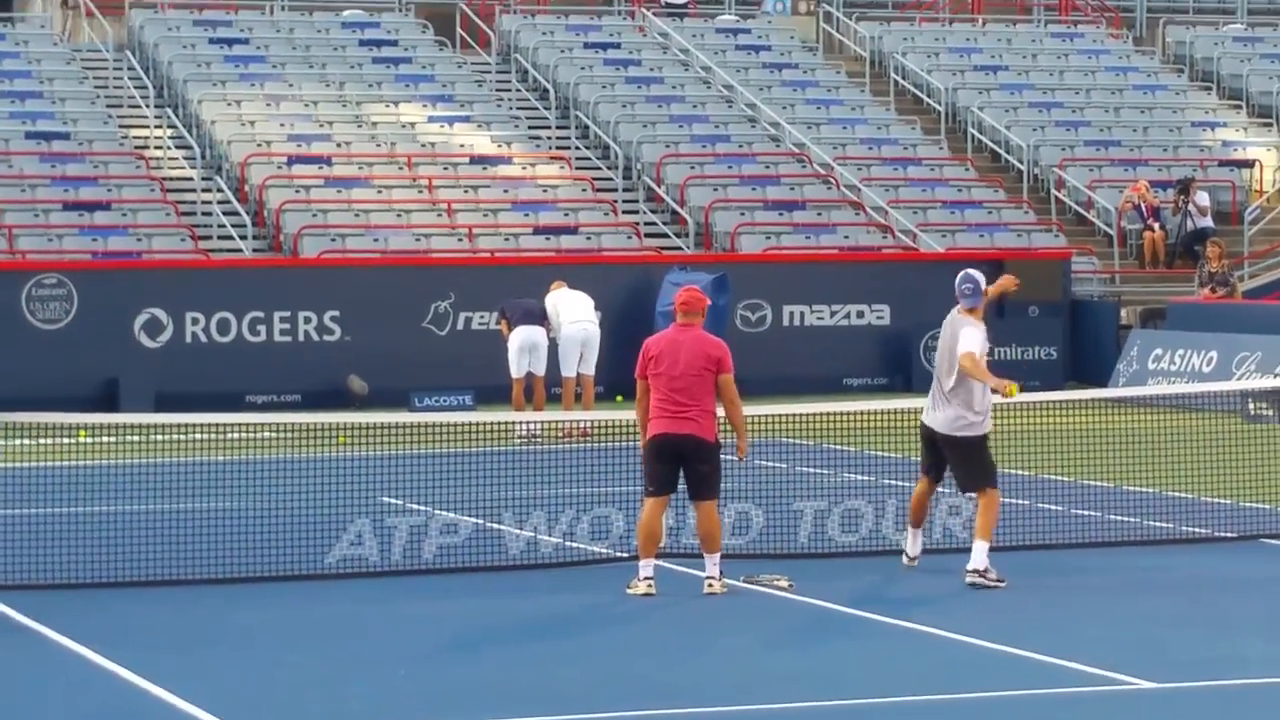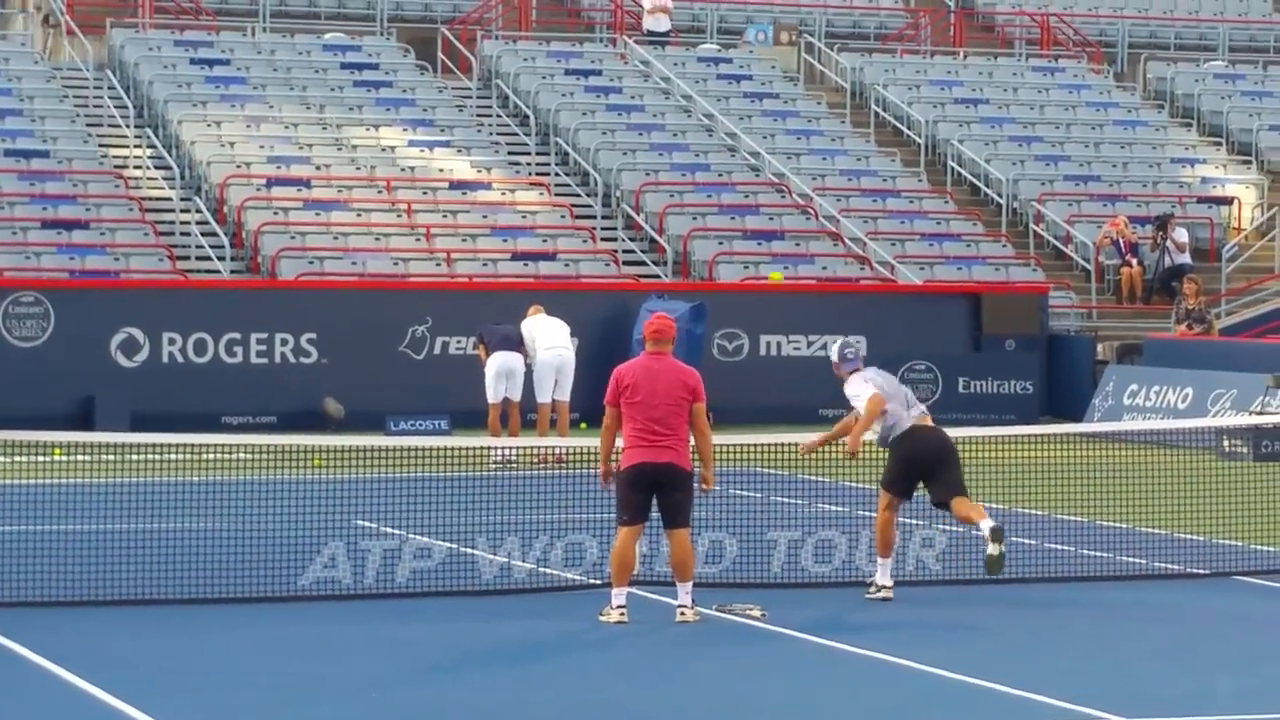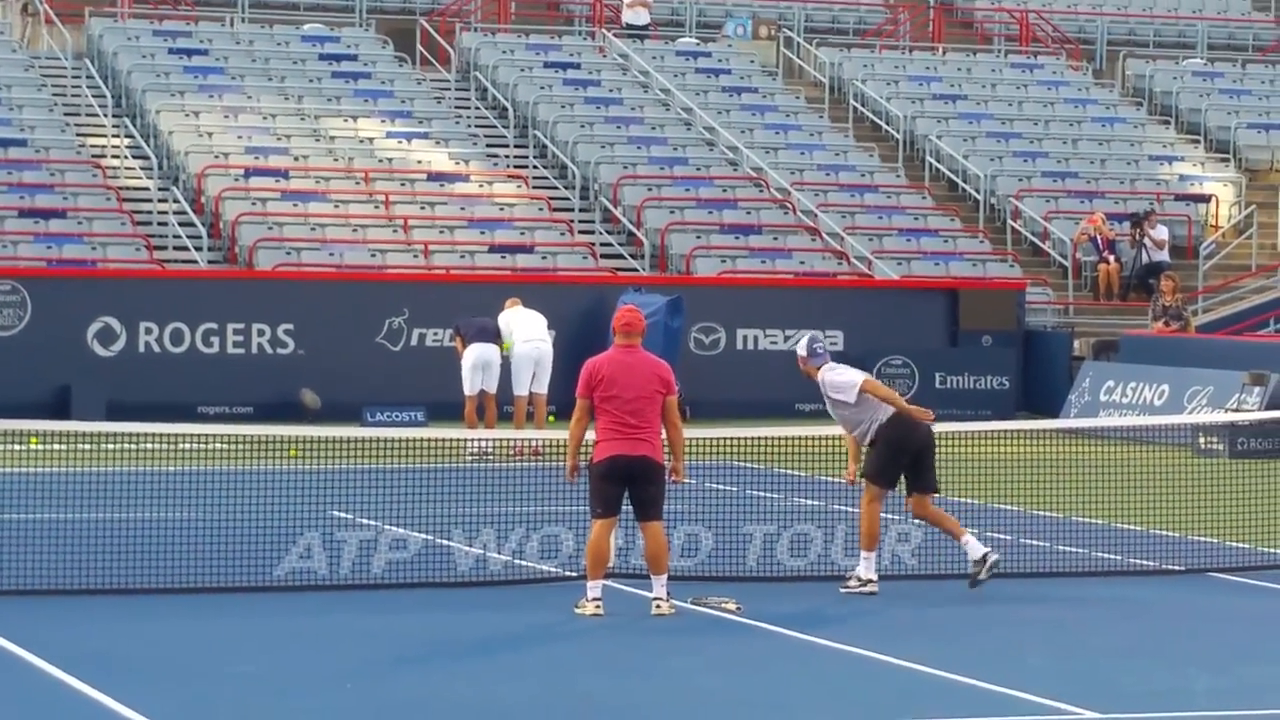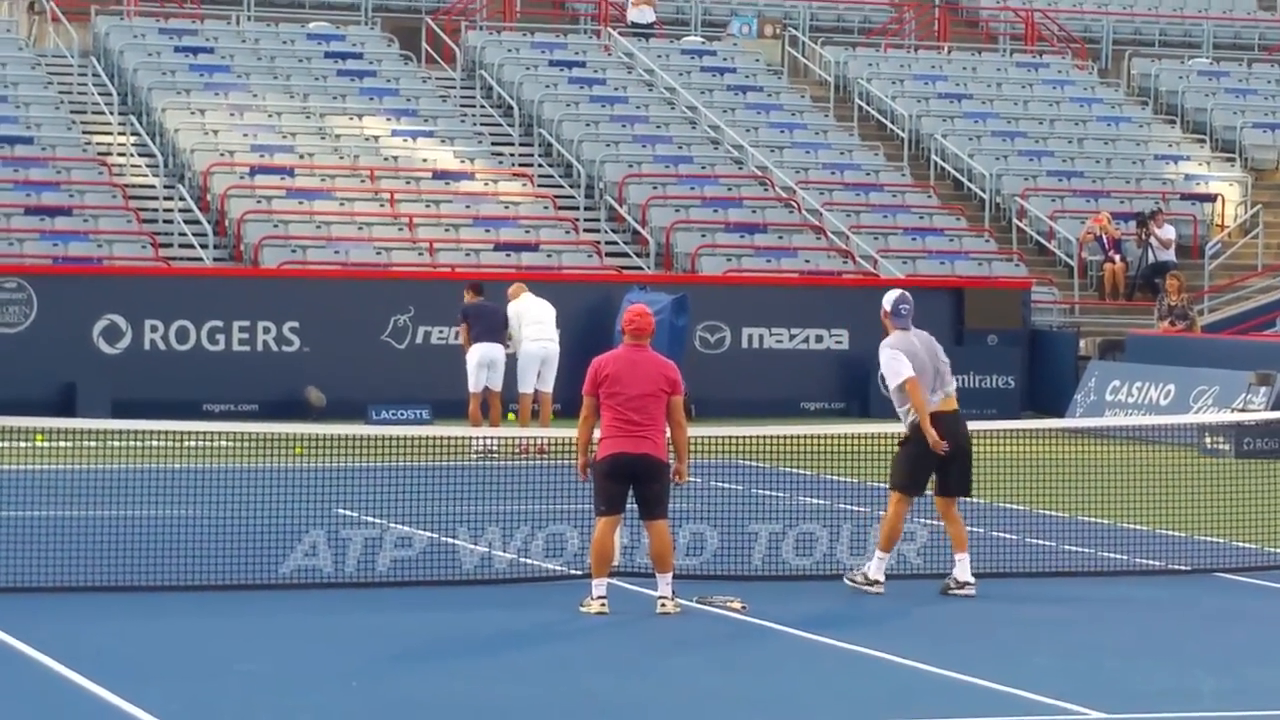
dt=0.5s
person 1, frame 1
left shoulder: (651, 344)
right shoulder: (716, 347)
left elbow: (641, 397)
right elbow: (730, 398)
left wrist: (644, 433)
right wrist: (741, 436)
left hip: (660, 435)
right hip: (701, 437)
left knee: (653, 504)
right knee: (706, 506)
left ankle: (645, 577)
right ankle: (713, 576)
person 1, frame 2
left shoulder: (622, 373)
right shoulder: (690, 376)
left elbow: (609, 425)
right elbow: (701, 427)
left wrist: (605, 462)
right wrist: (707, 467)
left hip: (634, 464)
right hip: (676, 466)
left knee: (627, 533)
right knee: (679, 534)
left ankle: (617, 605)
right ankle: (685, 604)
person 1, frame 3
left shoulder: (594, 366)
right shoulder: (661, 368)
left elbow: (580, 416)
right elbow: (673, 420)
left wrist: (572, 456)
right wrist: (678, 459)
left hip: (608, 457)
right hip: (649, 458)
left knee: (601, 525)
right knee: (653, 526)
left ankle: (593, 597)
right ankle: (660, 597)
person 1, frame 4
left shoulder: (601, 364)
right shoulder: (668, 369)
left elbow: (588, 415)
right elbow: (678, 421)
left wrist: (583, 453)
right wrist: (682, 460)
left hip: (611, 454)
right hip: (652, 457)
left knee: (605, 523)
right knee: (657, 524)
left ankle: (598, 596)
right ankle: (665, 595)
person 2, frame 1
left shoulder: (955, 316)
right shoulder: (972, 331)
left elbow: (974, 305)
right elbow: (969, 362)
left wrist: (997, 287)
right wrist: (993, 382)
left hip: (934, 422)
right hip: (965, 429)
left knee: (926, 483)
right knee: (989, 496)
left ankle: (912, 549)
right ankle: (978, 565)
person 2, frame 2
left shoulder: (854, 383)
right shoulder: (875, 375)
left elbow: (878, 403)
right elbow: (855, 418)
left wrist: (856, 435)
right wrist: (820, 441)
left hip: (907, 442)
right hip: (939, 440)
left knee: (887, 508)
right knee: (958, 503)
left ankle: (883, 581)
right ankle: (988, 527)
person 2, frame 3
left shoulder: (830, 377)
right shoulder: (837, 373)
left elbow: (873, 387)
right elbow: (853, 427)
left wrist: (908, 409)
right wrist: (852, 464)
left hip: (895, 432)
right hip: (915, 431)
left knee: (871, 501)
right knee: (922, 508)
left ankle: (866, 575)
right ankle: (979, 553)
person 2, frame 4
left shoulder: (890, 345)
right shoulder: (928, 339)
left elbow: (912, 387)
left wrist: (927, 430)
left hip: (929, 429)
right hip: (954, 426)
left knee: (899, 502)
right knee: (948, 505)
left ankle: (875, 574)
right ankle: (963, 576)
